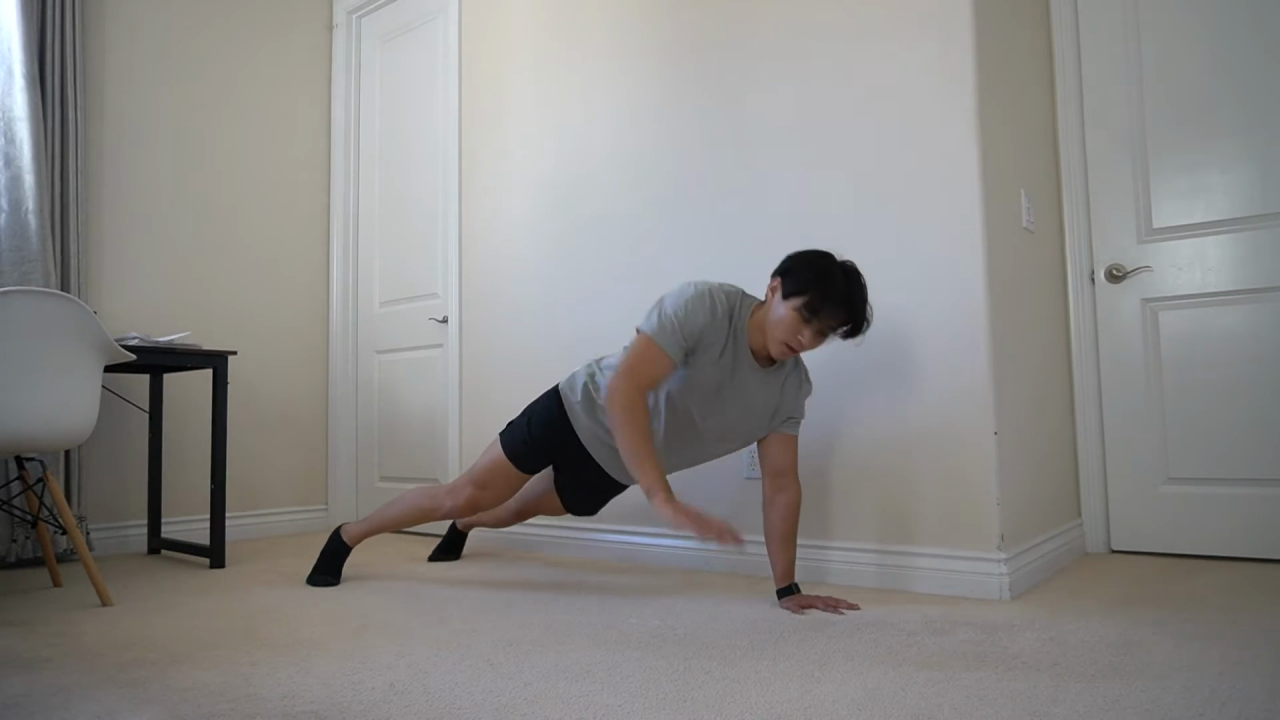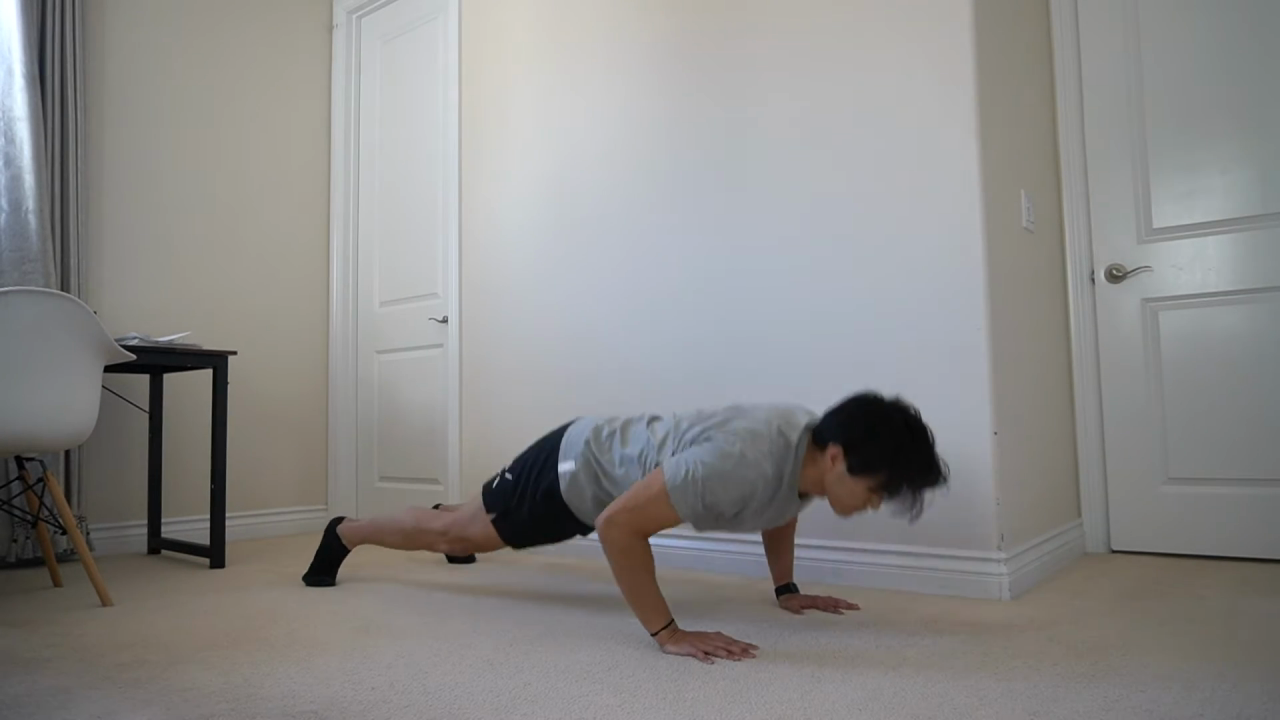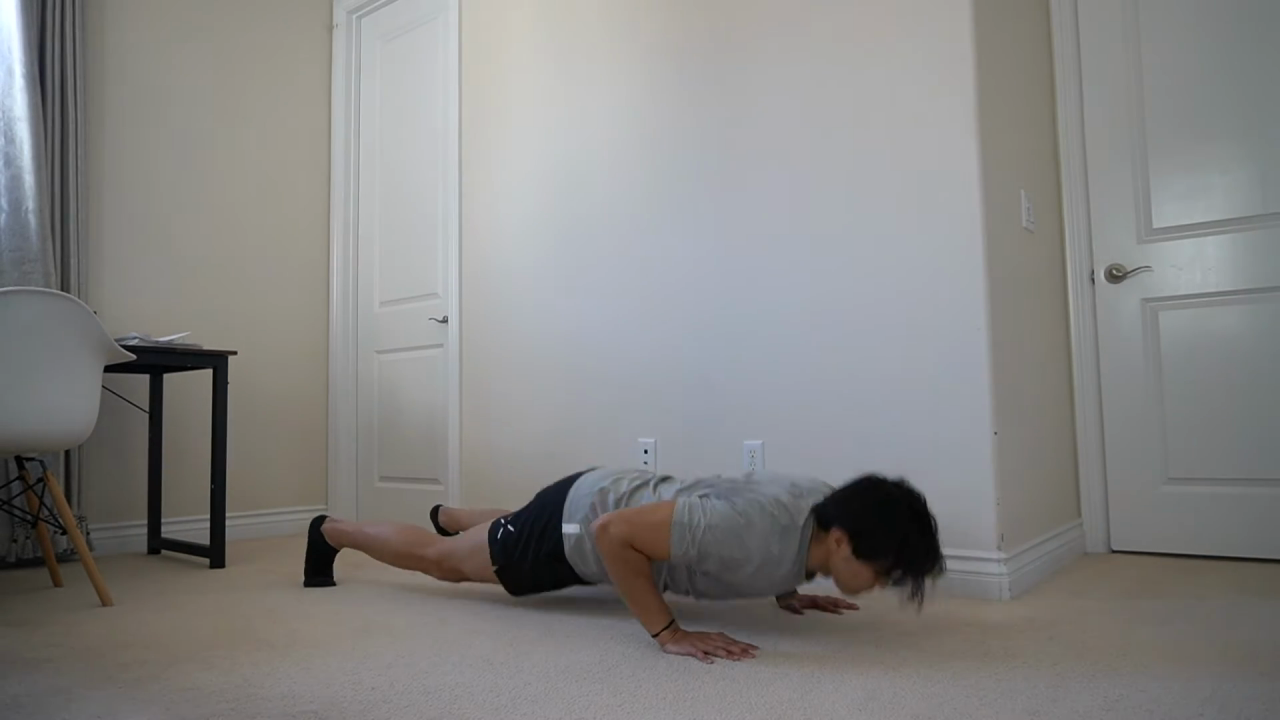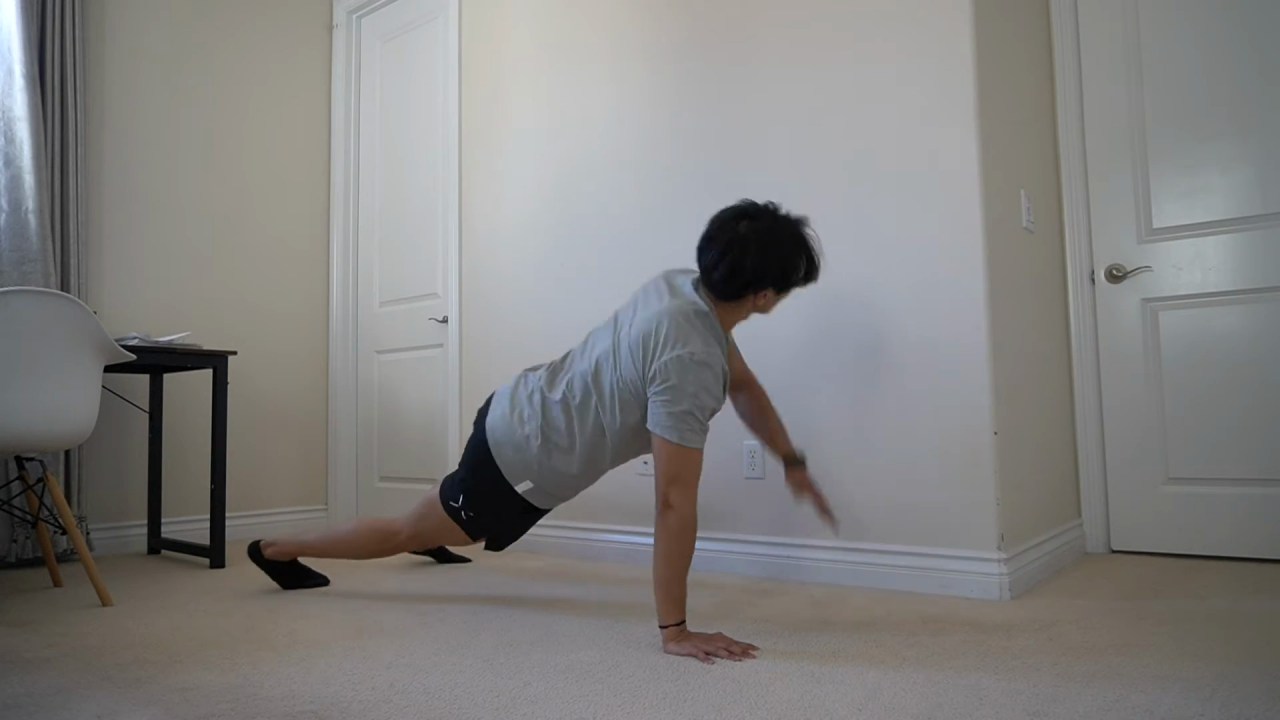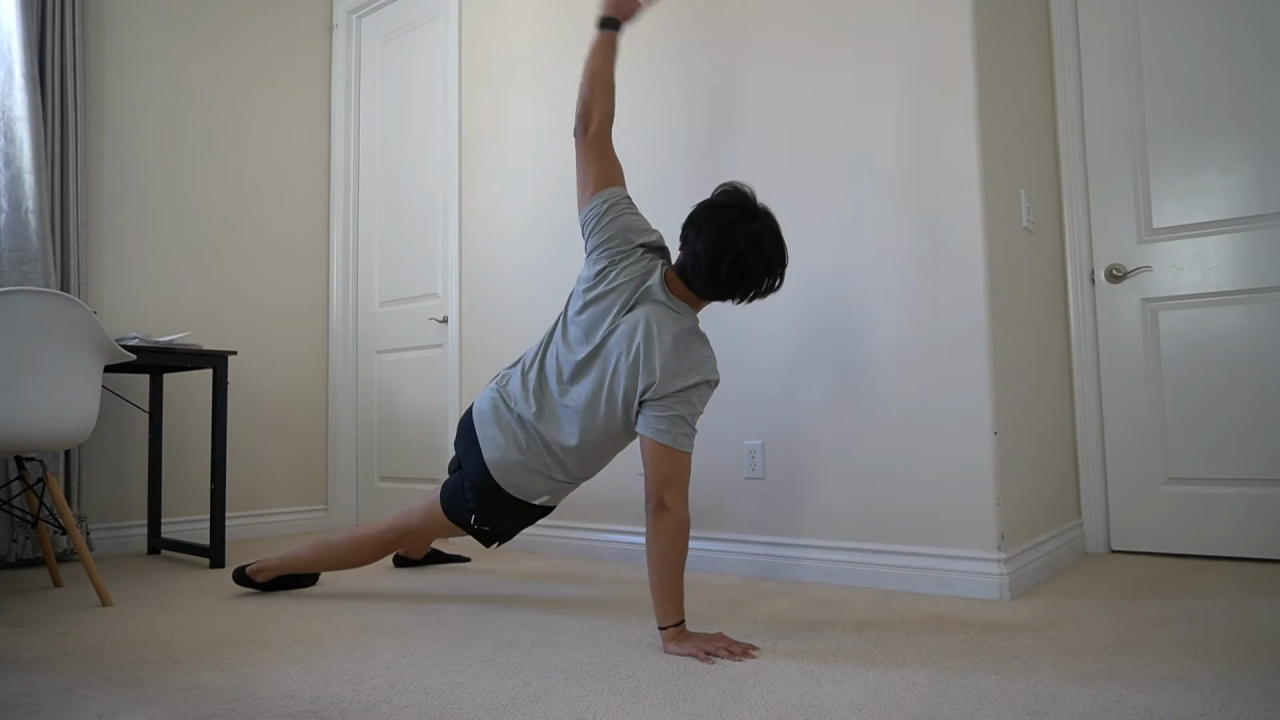
dt=0.5s
person 1, frame 1
left shoulder: (791, 384)
right shoulder: (704, 306)
left elbow: (781, 482)
right elbow: (620, 388)
left wrist: (787, 587)
right wrist: (664, 499)
left hip: (612, 464)
right hip: (580, 408)
left knee: (519, 508)
right knee: (468, 492)
left ankle: (459, 528)
right ankle: (347, 536)
person 1, frame 2
left shoulder: (812, 445)
right shoulder: (746, 462)
left elbow: (778, 506)
right elbow: (618, 527)
left wrist: (787, 589)
right wrist: (667, 632)
left hip: (609, 470)
right hip: (576, 468)
right knee: (457, 535)
left ankle: (447, 506)
right ankle: (344, 533)
person 1, frame 3
left shoulder: (820, 505)
right shoulder: (751, 533)
right elbow: (610, 536)
left wrist: (790, 594)
right wrist: (668, 628)
left hip: (609, 499)
right hip: (581, 519)
right knee: (445, 561)
left ankle: (450, 518)
right ankle: (331, 531)
person 1, frame 4
left shoulder: (680, 285)
right shoulder: (692, 361)
left elbow: (740, 380)
right elbow: (674, 502)
left wrist: (792, 460)
right wrist: (674, 629)
left hip: (520, 409)
right hip: (519, 460)
right knee: (406, 533)
left ankle: (430, 535)
right ankle: (276, 551)
person 1, frame 5
left shoulder: (625, 254)
right shoulder: (686, 369)
left elbow: (590, 127)
right elbow: (665, 501)
right wrist: (673, 630)
left hip: (491, 417)
right hip: (518, 480)
right knee: (402, 528)
left ankle: (417, 552)
right ankle: (266, 570)
